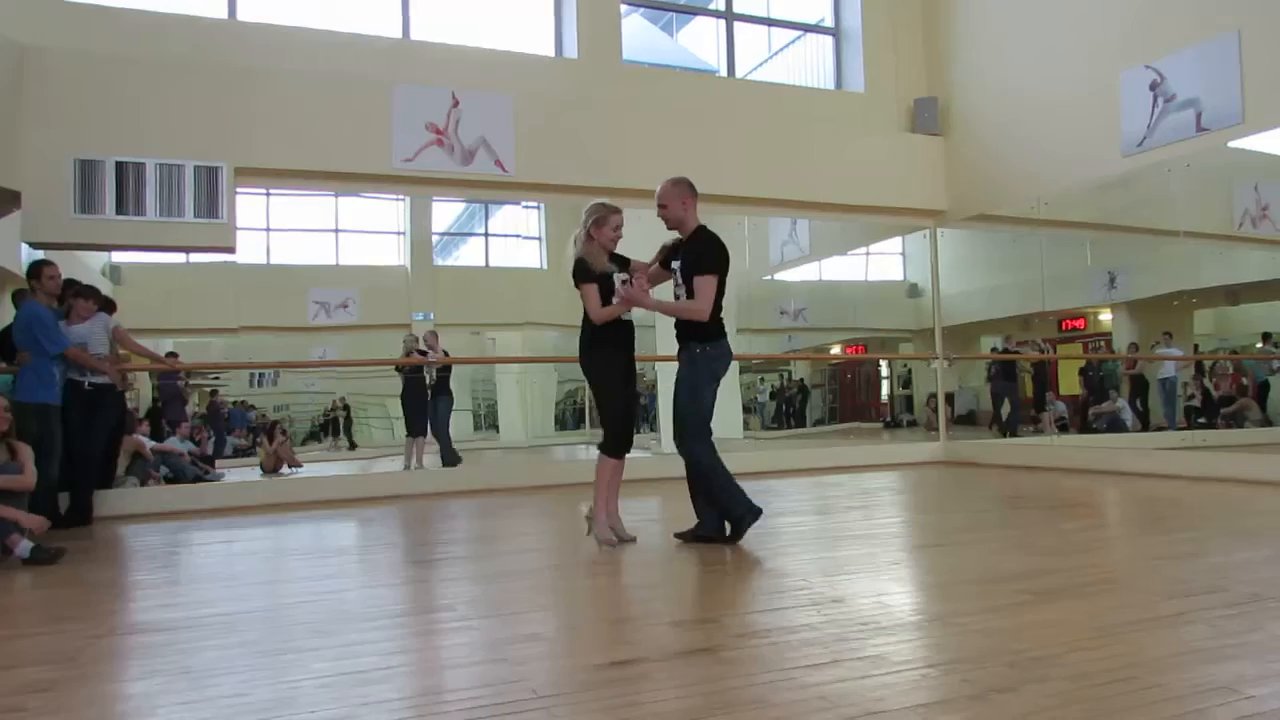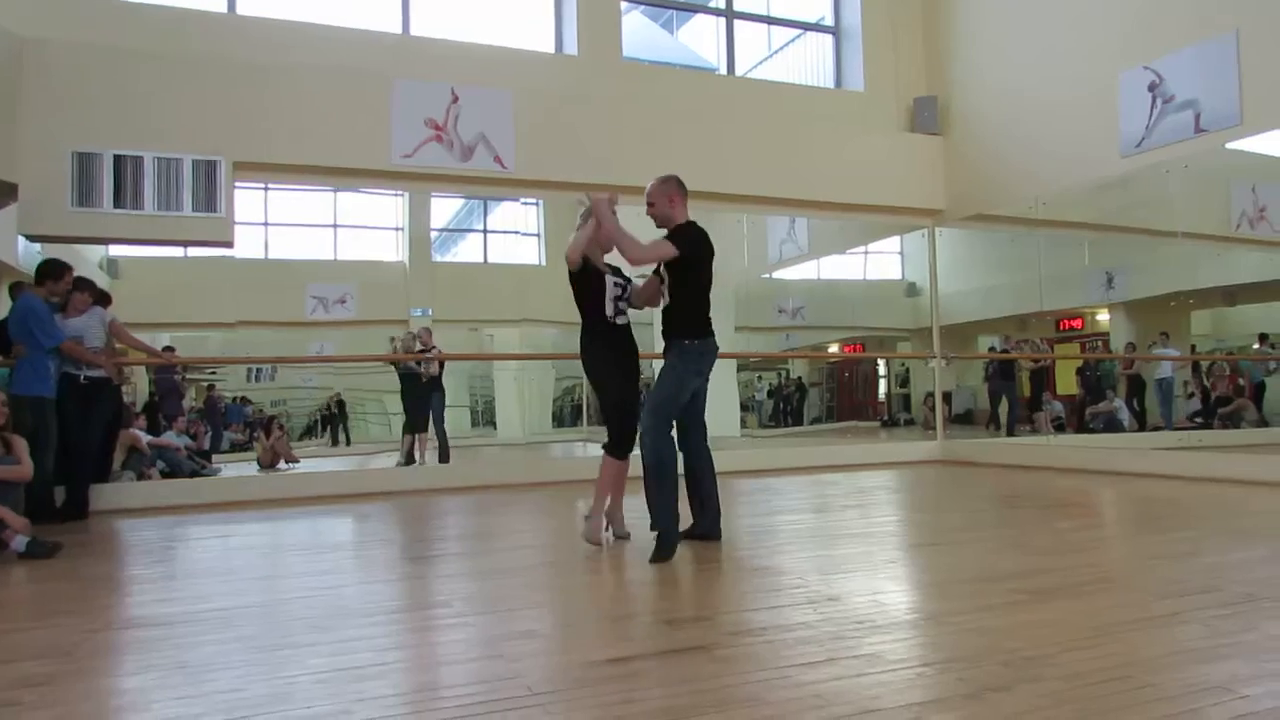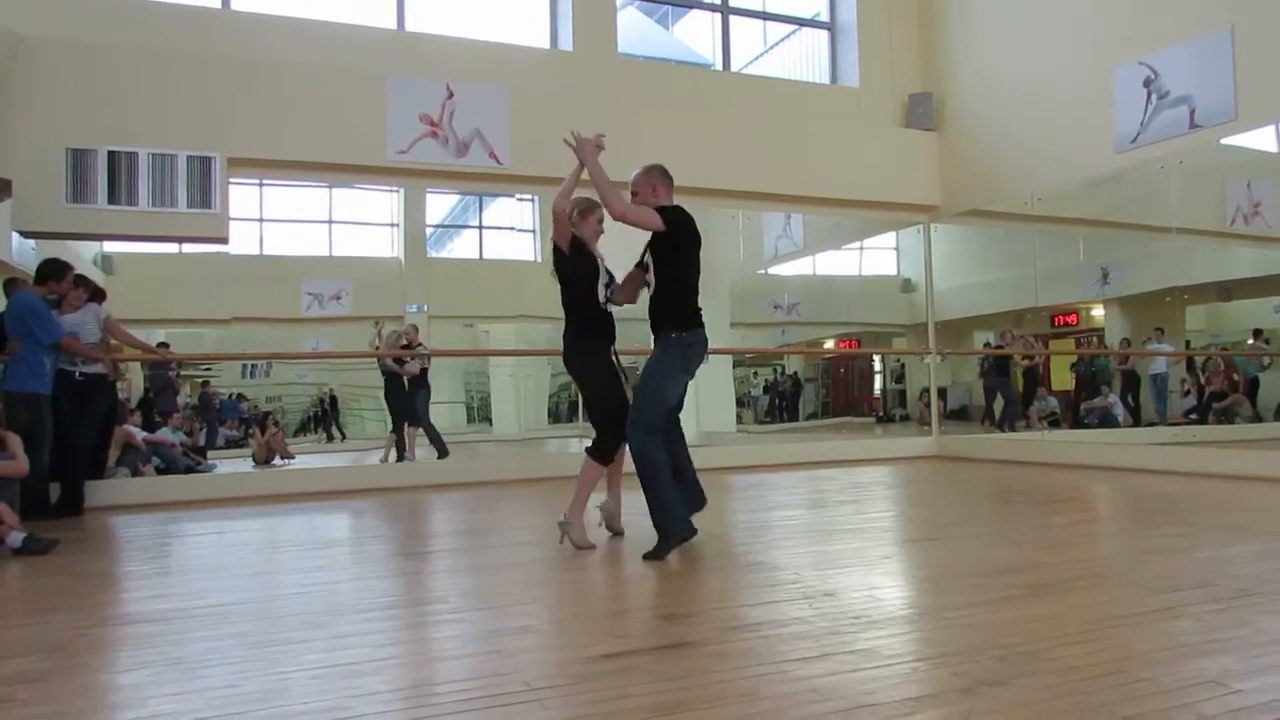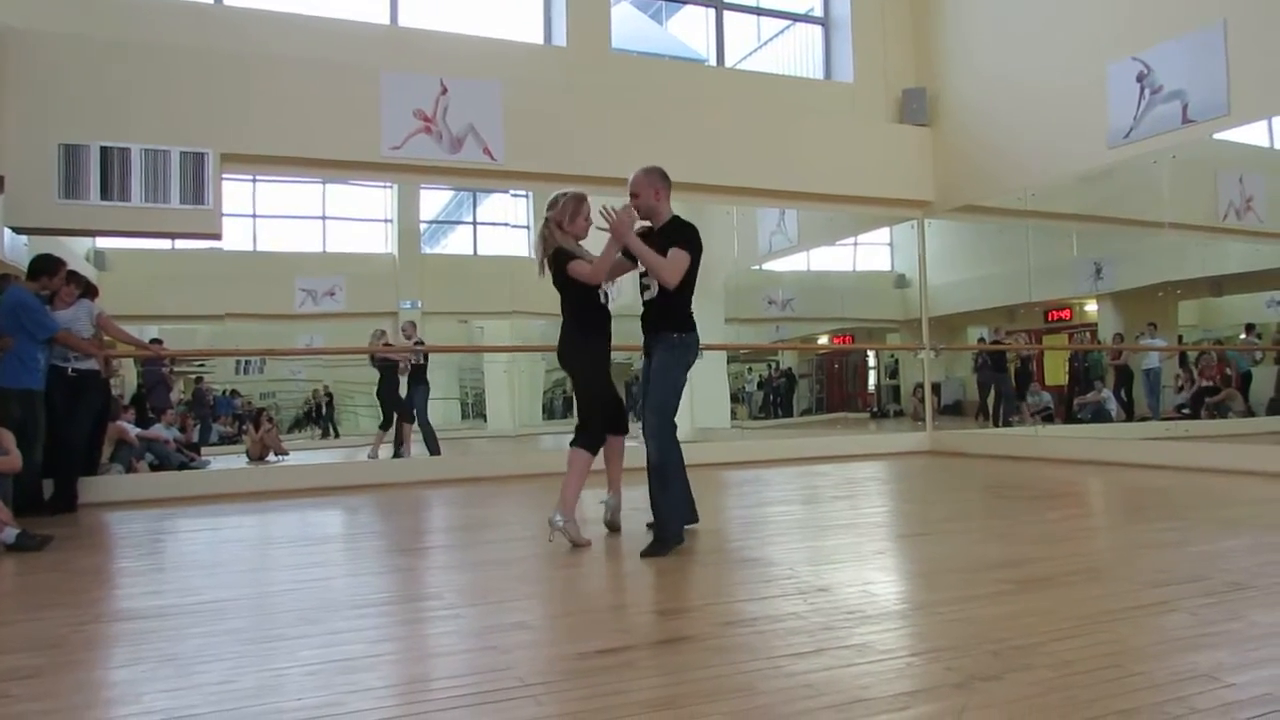
dt=0.4s
person 1, frame 1
left shoulder: (708, 247)
right shoulder: (679, 249)
left elbow: (702, 310)
right elbow: (646, 280)
left wrist: (647, 303)
left hip: (705, 351)
right hip: (695, 351)
left knee: (689, 438)
right knee: (695, 436)
left ankle: (738, 507)
right ankle: (711, 524)
person 1, frame 2
left shoulder: (690, 236)
right shoulder: (676, 243)
left elbow: (636, 255)
right elbow: (646, 294)
left wrist: (605, 216)
left hip: (691, 347)
right hip: (686, 348)
left knee: (653, 423)
right knee: (691, 434)
left ankle: (666, 526)
right ankle: (707, 522)
person 1, frame 3
left shoulder: (677, 221)
right shoulder: (659, 239)
left elbow: (617, 211)
right elbow: (625, 293)
left wrist: (589, 160)
left hip: (680, 340)
right hip: (676, 340)
left knee: (642, 428)
right knee: (663, 423)
left ankle: (673, 526)
right ankle: (688, 496)
person 1, frame 4
left shoulder: (684, 233)
right shoulder: (645, 240)
left elbow: (669, 277)
right elbow: (605, 273)
left wrist: (627, 238)
left hip: (676, 341)
right hip: (655, 341)
left knee: (657, 428)
right knee: (658, 427)
left ankle: (670, 527)
right ankle: (681, 510)
person 2, frame 1
left shoulder: (615, 260)
right shoulder: (584, 264)
left elbow: (648, 271)
right elbow: (597, 314)
right wrist: (630, 300)
left hip: (622, 353)
right hip: (599, 354)
left knee: (624, 432)
right knee: (614, 430)
left ankle: (610, 513)
right ankle: (598, 512)
person 2, frame 2
left shoulder: (614, 271)
right shoulder: (582, 263)
left elbow: (645, 300)
right elbow: (571, 255)
right wrist: (595, 220)
left hip: (625, 353)
right hip: (600, 356)
left knee: (625, 432)
right knee: (622, 432)
left ankle: (615, 510)
right ankle: (596, 512)
person 2, frame 3
left shoulder: (593, 260)
right shoulder: (568, 251)
right elbow: (559, 209)
right wrist: (581, 165)
left hip: (600, 351)
right hip: (584, 351)
left knee: (619, 425)
right knee: (610, 431)
left ankle: (612, 503)
right ankle: (573, 516)
person 2, frame 4
left shoulder: (575, 255)
right shoulder: (562, 256)
left elbow: (601, 275)
right elbow: (596, 274)
left wrist: (621, 243)
right wrist: (616, 236)
left hip: (590, 348)
right hip: (582, 349)
left knee: (614, 416)
right knee: (593, 425)
left ankle: (614, 498)
right ankle: (564, 513)
person 3, frame 1
left shoulder: (43, 311)
right shoulder: (38, 313)
left elbow: (61, 351)
right elbow: (71, 353)
left wrist: (100, 364)
right wrist: (106, 369)
left hip: (38, 395)
right hip: (38, 398)
left knee: (40, 459)
right knee: (46, 460)
left ankle: (42, 515)
right ankle: (44, 518)
person 3, frame 2
left shoulder: (36, 303)
right shoulder: (33, 307)
left elbow: (56, 344)
right elbow: (66, 347)
right wrist: (101, 362)
left hip: (35, 388)
right hip: (34, 390)
left knee: (36, 453)
right knee: (41, 453)
left ankle: (39, 510)
right ankle: (39, 511)
person 3, frame 3
left shoulder: (26, 298)
right shoulder: (31, 304)
left elbow: (54, 340)
right elbow: (66, 343)
right wrist: (100, 356)
left hip: (26, 384)
right hip: (29, 387)
left knee: (29, 448)
right knee: (36, 449)
left ankle: (33, 505)
right ankle: (34, 507)
person 3, frame 4
right shoulder: (25, 301)
left elbow: (45, 335)
right elbow: (62, 337)
right wrist: (96, 352)
right hip: (22, 383)
right knee: (29, 445)
left ankle: (23, 502)
right ankle: (26, 504)
person 4, frame 1
left shoulder: (103, 321)
right shoulder: (59, 328)
left elbow: (130, 344)
left wrist: (162, 359)
left hip: (106, 392)
right hip: (75, 392)
left knee: (93, 449)
right knee: (76, 448)
left ankle: (79, 509)
right ankle: (80, 509)
person 4, frame 2
left shoulder: (98, 314)
right shoulder: (55, 321)
left elbow: (126, 338)
right elbow: (47, 350)
left wrist: (158, 353)
right wrist: (21, 351)
left hip: (102, 386)
right hip: (70, 386)
left knee: (89, 443)
right knee: (72, 442)
left ankle: (75, 503)
right ankle: (76, 502)
person 4, frame 3
left shoulder: (94, 311)
left elbow: (120, 334)
left wrist: (153, 349)
left hip: (97, 382)
right hip: (65, 382)
left knee: (85, 439)
right knee: (67, 438)
left ankle: (70, 499)
right ankle: (71, 498)
person 4, frame 4
left shoulder: (87, 307)
left elbow: (114, 331)
left wrist: (147, 346)
left hip: (89, 379)
right hip: (58, 378)
left knee: (78, 435)
right knee: (59, 435)
left ankle: (64, 495)
right ankle: (64, 495)
